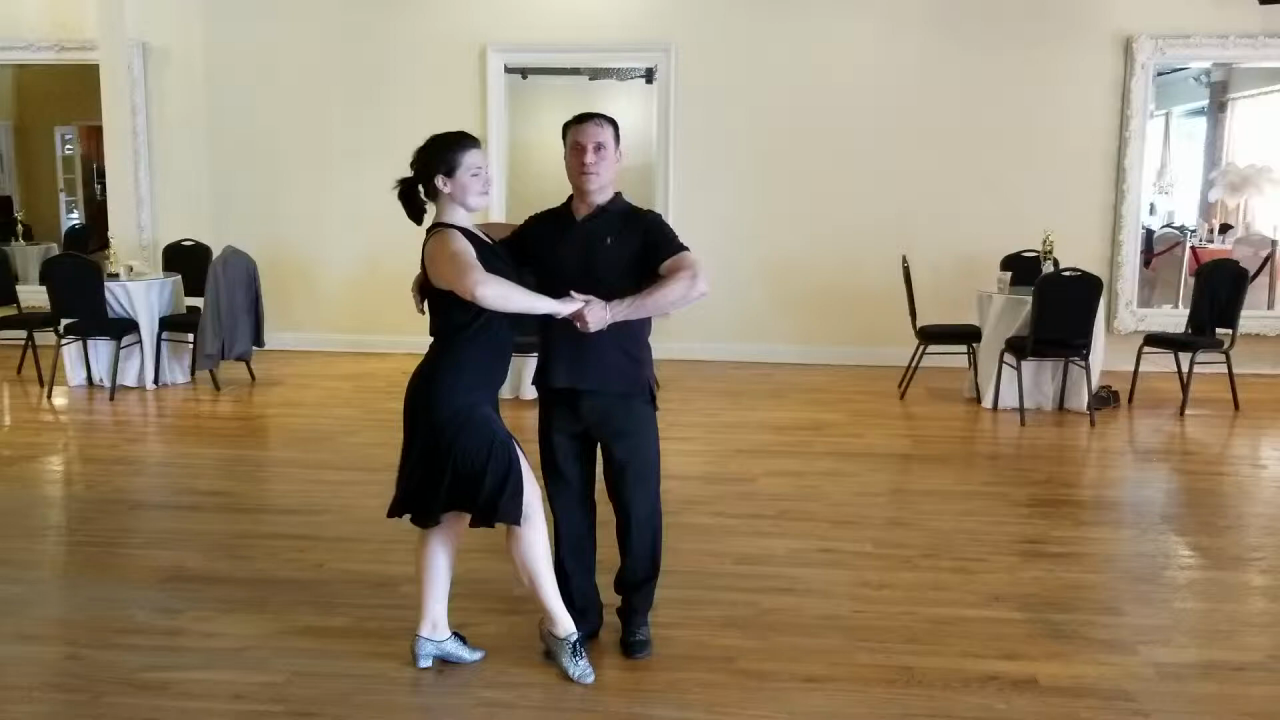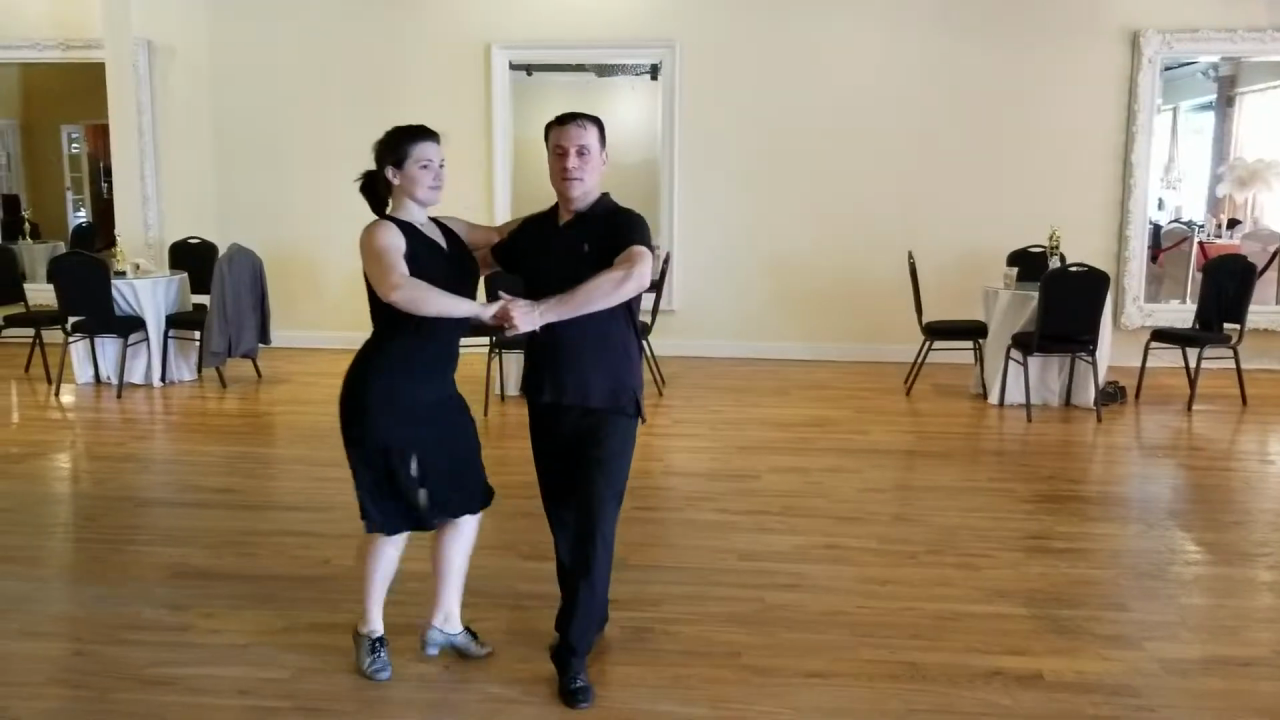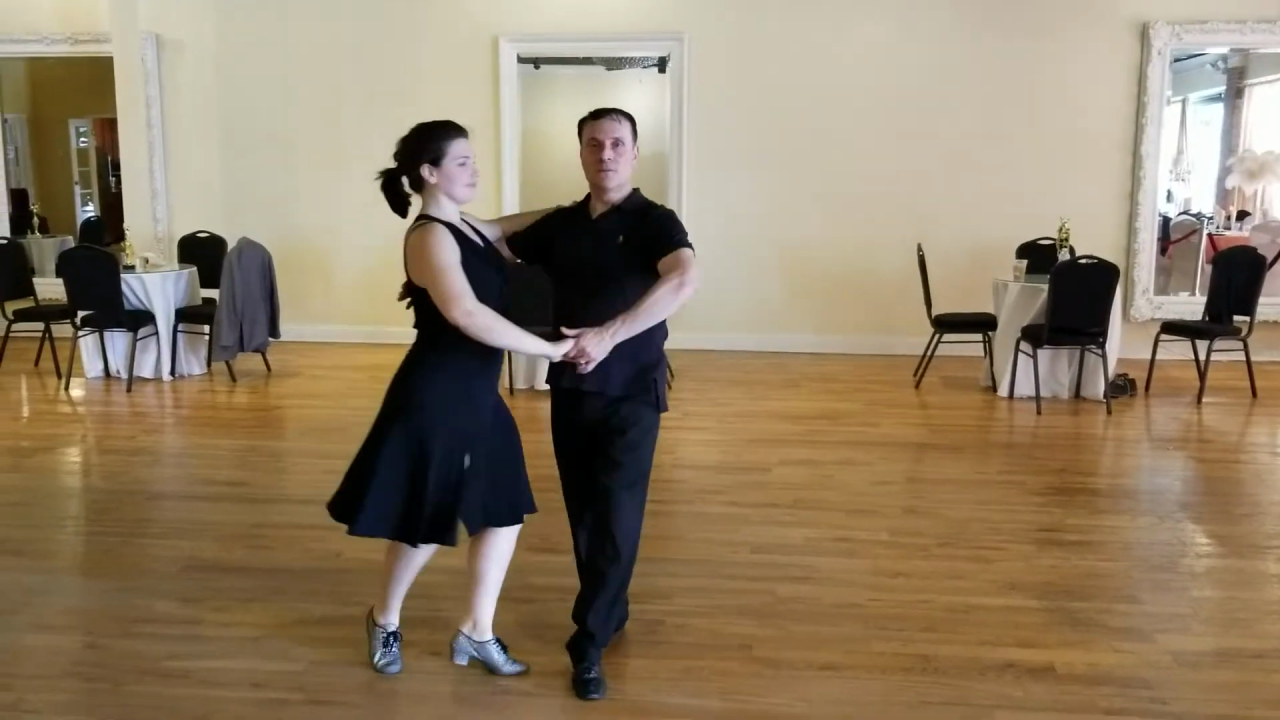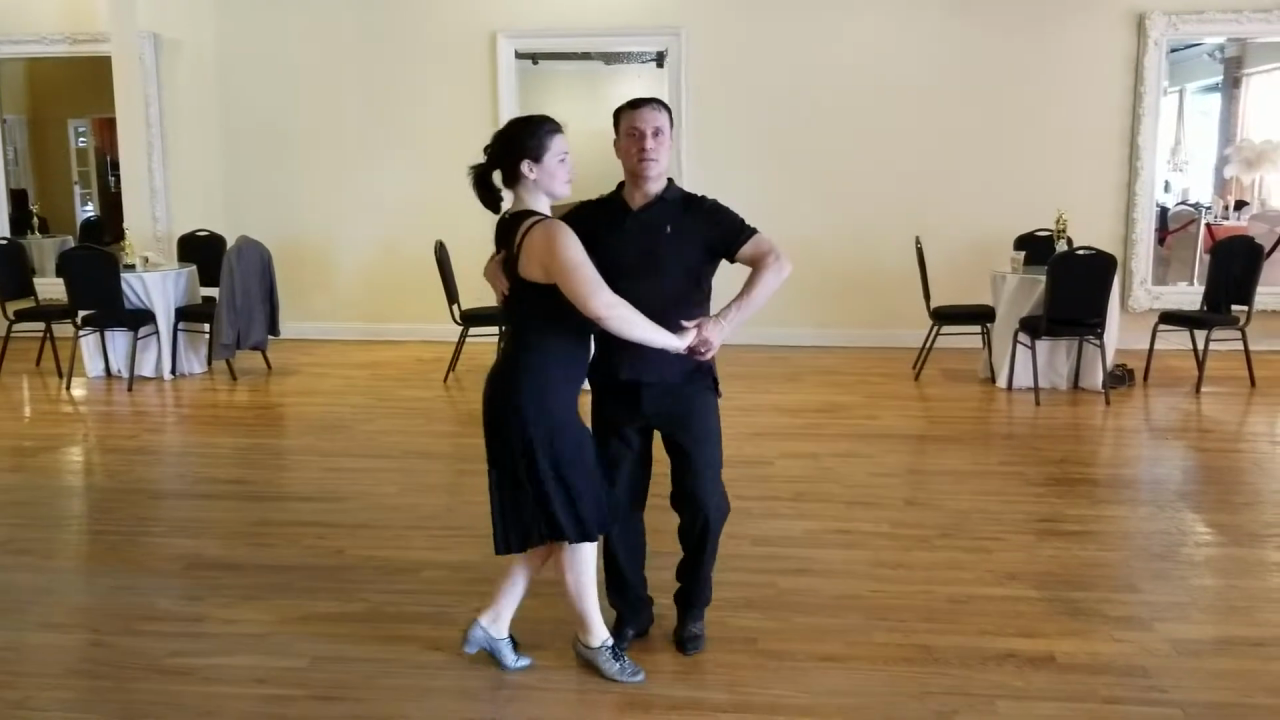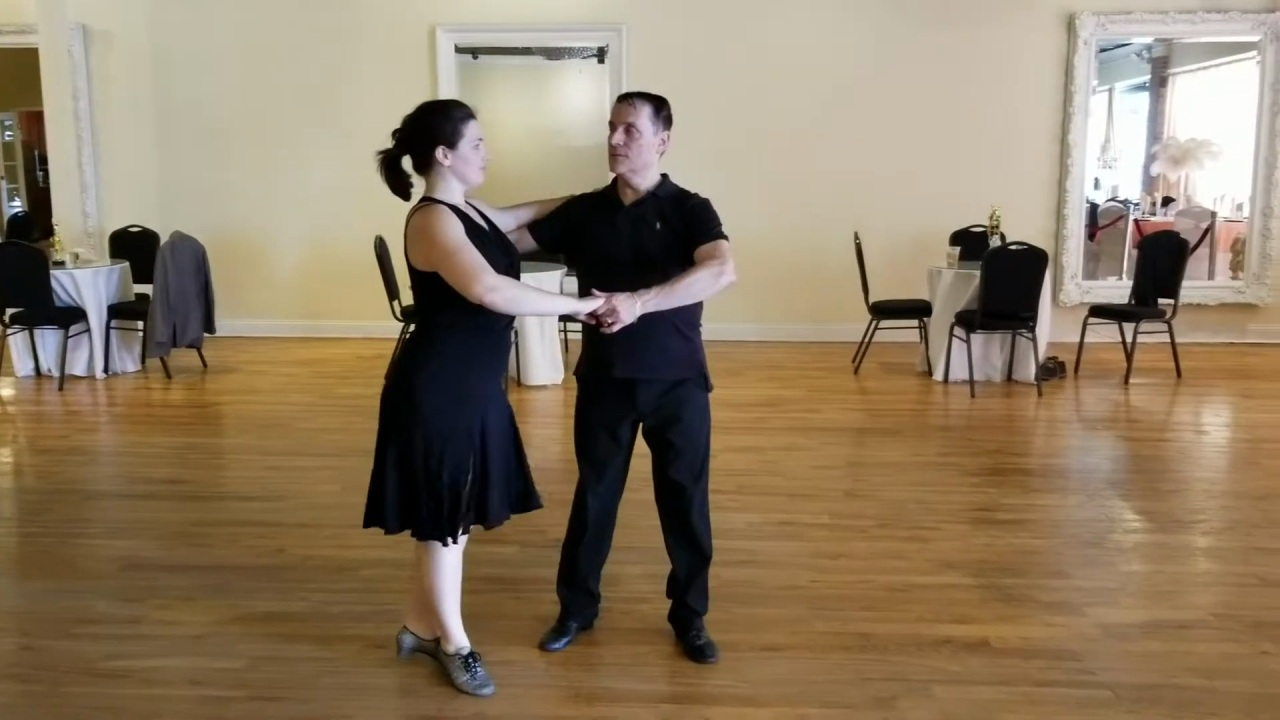
dt=1s
person 1, frame 1
left shoulder: (642, 226)
right shoulder: (541, 229)
left elbow: (693, 282)
left wrist: (612, 311)
left hip: (624, 392)
right hip: (559, 391)
left knee: (638, 508)
right knee: (567, 510)
left ankle: (635, 612)
right ankle: (578, 615)
person 1, frame 2
left shoulder: (624, 225)
right shoulder: (533, 230)
left elbow: (634, 277)
right elbow: (480, 257)
left wrist: (540, 311)
left hip: (608, 403)
right hip: (547, 400)
left knee: (594, 525)
right knee: (563, 520)
left ankle: (573, 653)
right ankle: (587, 615)
person 1, frame 3
left shoulder: (654, 222)
right shoulder: (558, 225)
left elbow: (682, 280)
left wrist: (608, 334)
left hip: (629, 391)
right hip: (570, 390)
left knee: (617, 512)
right knee: (583, 508)
left ankle: (590, 643)
right ankle: (605, 612)
person 1, frame 4
left shoulder: (702, 214)
right shoulder: (590, 219)
left elbow: (776, 262)
left wrist: (727, 320)
right wrist: (501, 274)
left hip: (686, 382)
right hip: (616, 385)
left knee: (702, 499)
right knee: (619, 502)
left ankle: (691, 606)
right ankle: (630, 612)
person 1, frame 5
left shoulder: (690, 210)
right shoulder: (583, 211)
left elbow: (722, 271)
right elbow: (510, 239)
left wrist: (639, 302)
left hip: (677, 381)
right hip: (604, 379)
left knee: (685, 499)
right knee: (594, 494)
left ankle: (689, 615)
right ankle: (576, 606)
person 2, frame 1
left shoulder: (467, 236)
right shoulder: (445, 242)
right elbow: (480, 288)
right wrist: (557, 306)
left hip: (460, 395)
right hip: (452, 398)
left knee: (450, 511)
right knee: (525, 500)
left ankle: (432, 633)
right ankle: (561, 628)
person 2, frame 2
left shoulder: (448, 231)
right shoulder: (382, 234)
left elbow: (503, 239)
right elbow: (398, 290)
right wrist: (483, 311)
left hip: (436, 392)
right hip: (384, 394)
left knee: (463, 504)
right knee: (395, 517)
left ankle: (445, 622)
right ankle: (370, 631)
person 2, frame 3
left shoulder: (464, 229)
right shoulder: (430, 236)
left elbow: (511, 229)
right elbow: (466, 314)
right wrist: (548, 349)
left hip: (475, 396)
right hip: (433, 398)
left knee: (502, 515)
right knee: (429, 525)
left ankle: (477, 633)
right ankle: (387, 621)
person 2, frame 4
left shoulder: (515, 225)
right shoulder: (549, 236)
right elbow: (602, 307)
right wrist: (673, 341)
left hip: (524, 392)
right hip: (537, 400)
left knee: (548, 524)
right knee: (580, 523)
left ankle: (492, 625)
right ankle: (594, 639)
person 2, frame 5
left shoulder: (466, 211)
right shoulder: (432, 220)
left elbow: (514, 218)
right elbow: (489, 290)
right wrist: (576, 305)
left hip: (474, 386)
right hip: (437, 389)
left knee: (454, 516)
right knee: (442, 517)
left ankle: (420, 627)
right ankle: (453, 642)
